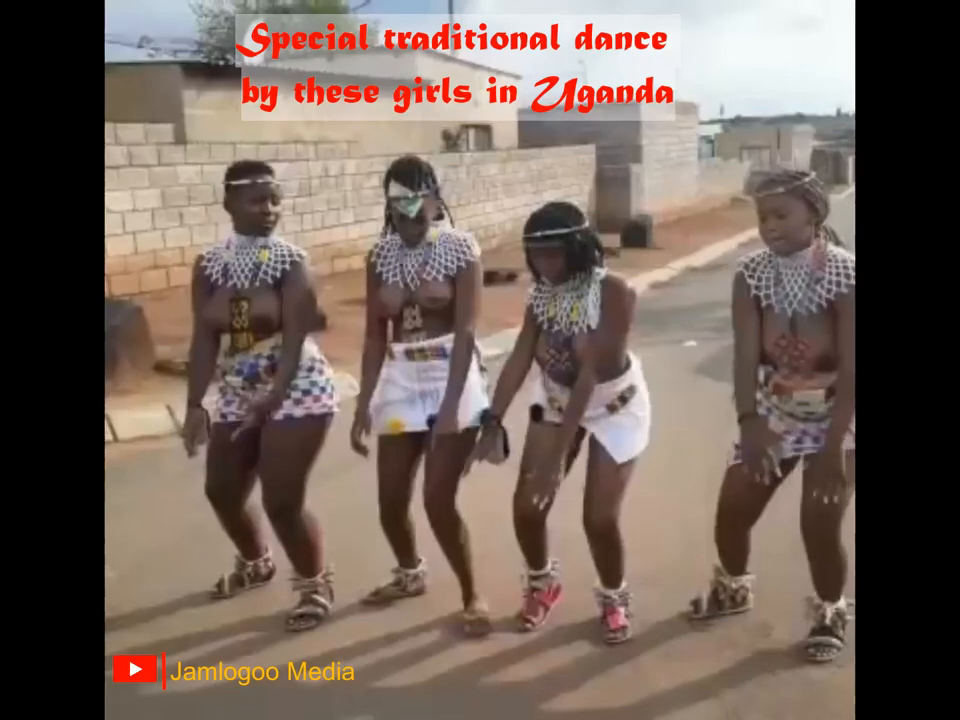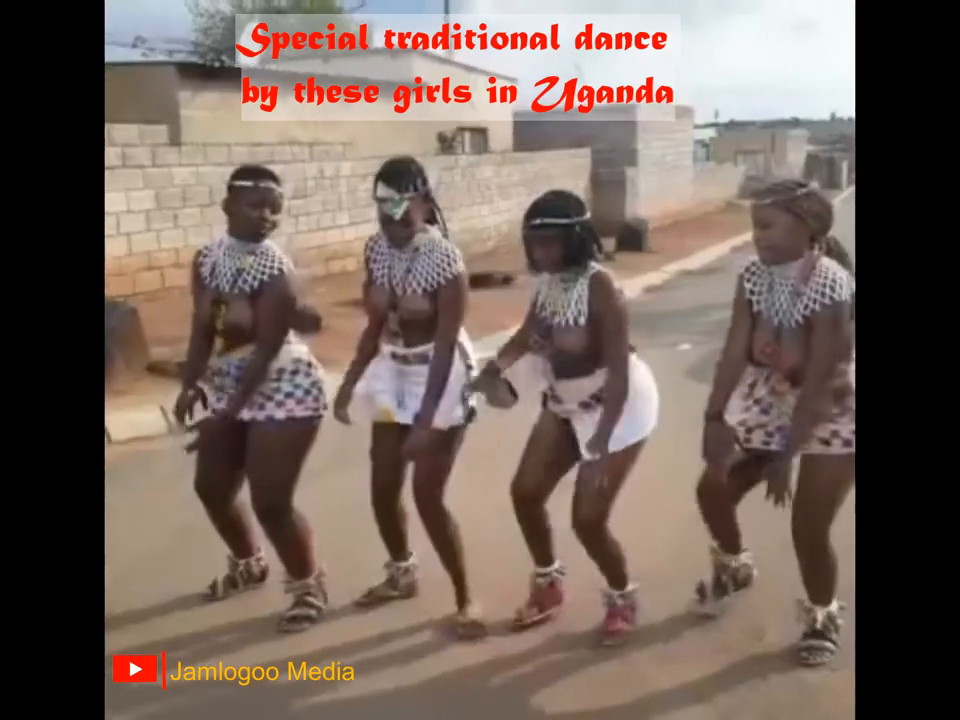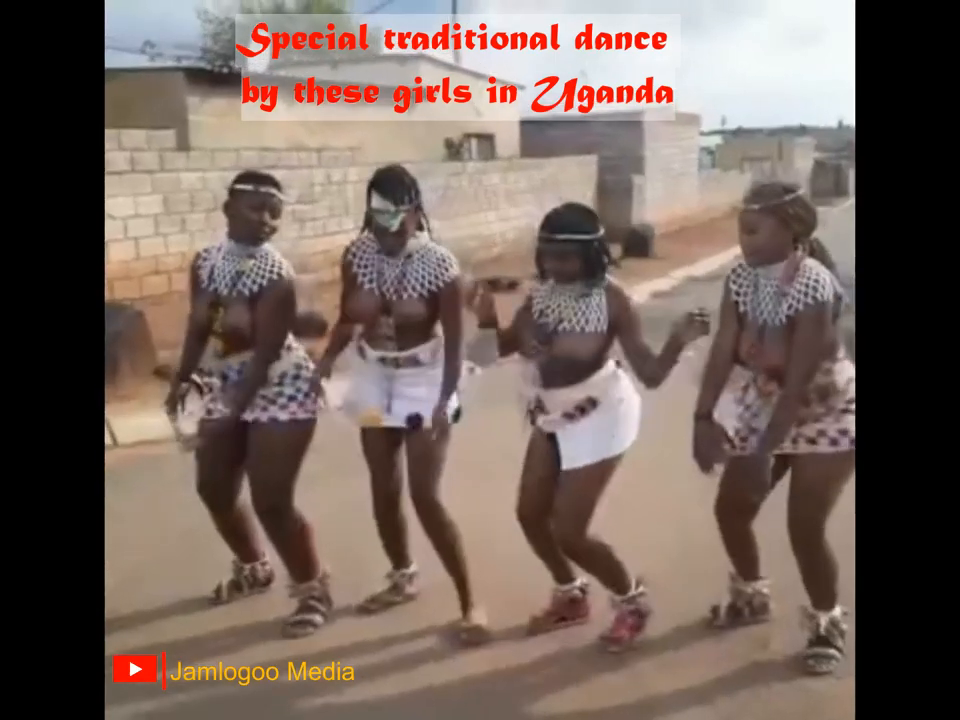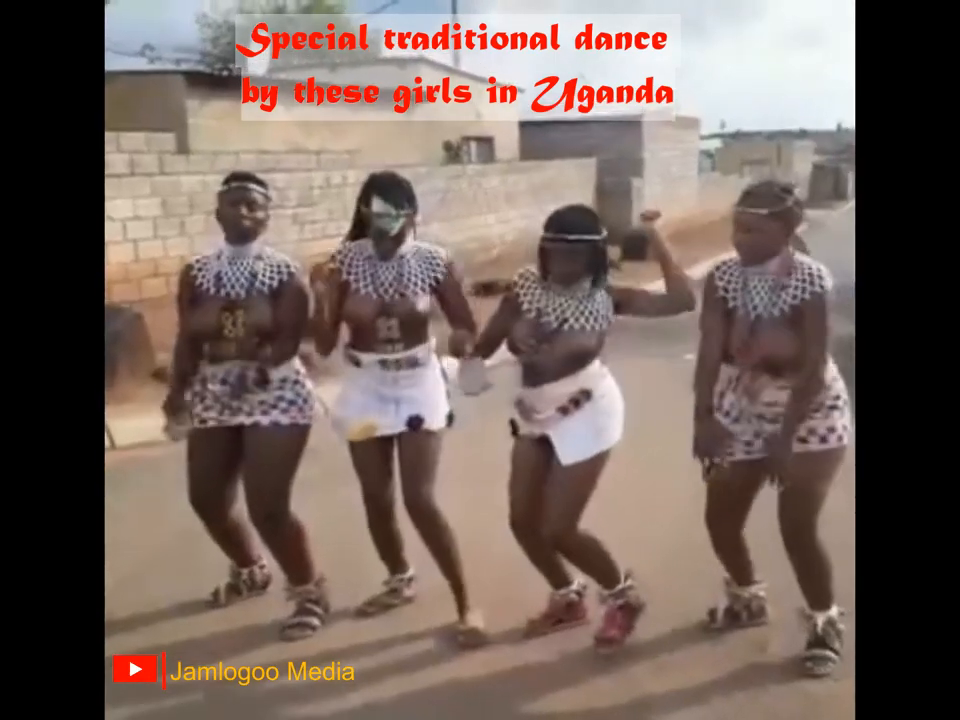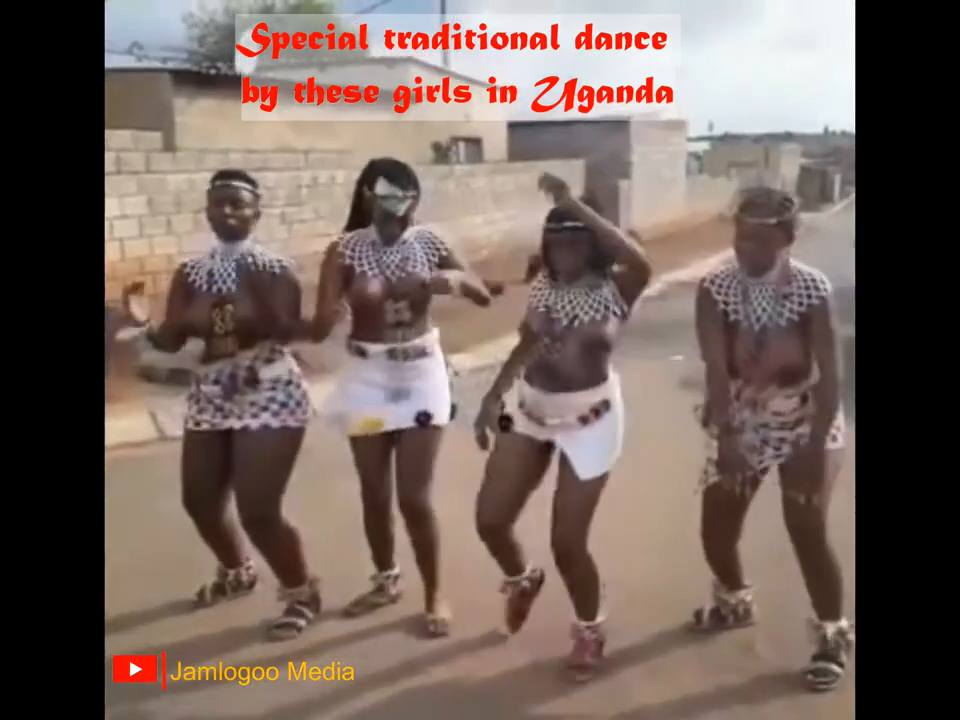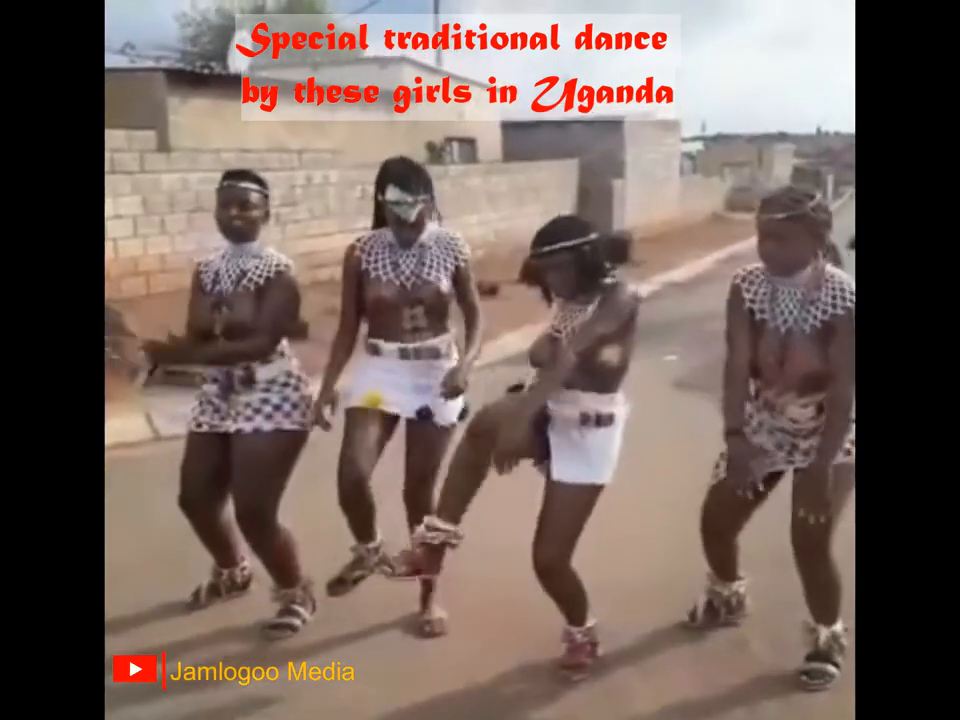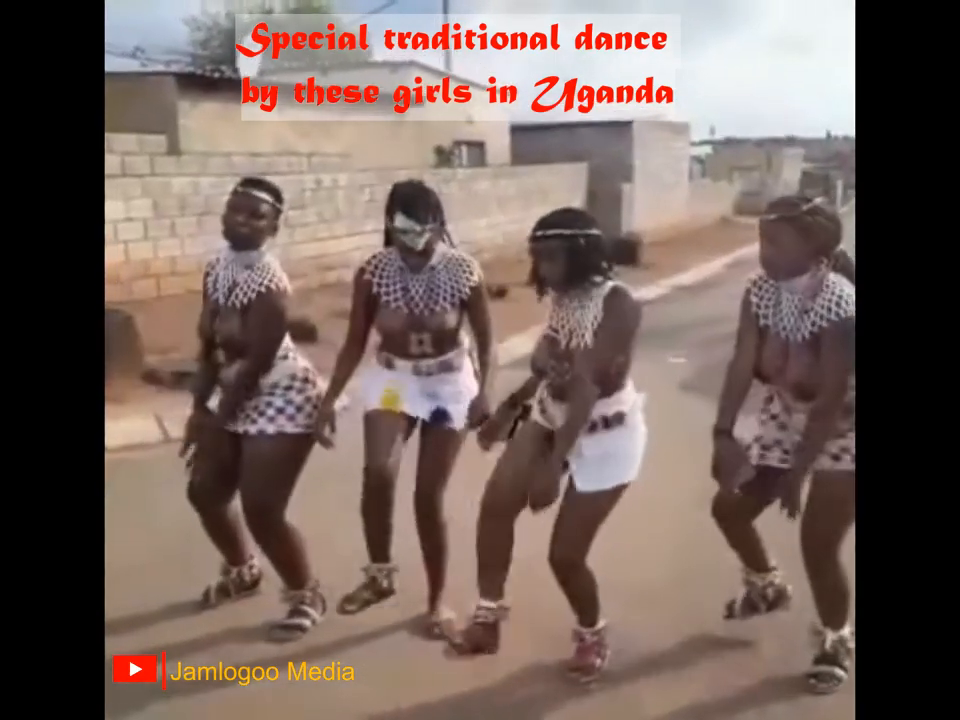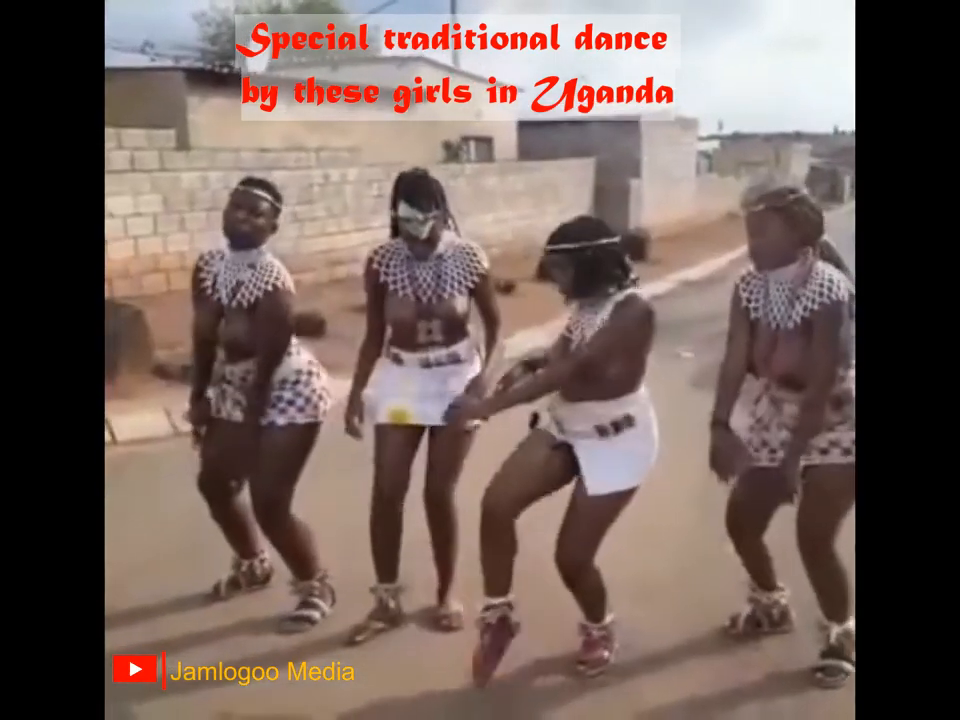
dt=0.3s
person 1, frame 1
left shoulder: (845, 272)
right shoulder: (751, 273)
left elbow: (850, 367)
right elbow: (746, 354)
left wrist: (833, 444)
right wrist: (749, 421)
left hip: (838, 414)
right hip: (774, 409)
left knee: (820, 526)
right knee: (731, 512)
left ankle: (831, 614)
right ankle: (733, 589)
person 1, frame 2
left shoulder: (831, 286)
right shoulder: (753, 276)
left elbow: (818, 381)
right elbow: (734, 352)
left wrist: (785, 456)
right wrist: (714, 418)
left hip: (834, 415)
right hip: (772, 403)
left knee: (808, 527)
right knee: (712, 490)
left ankle: (823, 617)
right ankle: (733, 569)
person 1, frame 3
left shoulder: (814, 287)
right shoulder: (741, 279)
left elbow: (799, 380)
right elbow: (722, 351)
left wrist: (765, 452)
right wrist: (703, 419)
left hip: (826, 415)
right hip: (765, 406)
left knee: (804, 528)
right knee: (730, 508)
left ankle: (827, 624)
right ankle: (751, 596)
person 1, frame 4
left shoulder: (810, 280)
right shoulder: (722, 277)
left elbow: (813, 370)
right elbow: (710, 350)
left wrist: (786, 441)
right wrist: (704, 415)
left hip: (810, 416)
right hip: (745, 413)
left knee: (797, 525)
right knee: (719, 517)
left ankle: (825, 623)
right ankle: (748, 599)
person 1, frame 5
left shoulder: (811, 288)
right shoulder: (714, 289)
left elbow: (828, 373)
right elbow: (716, 367)
left wrist: (816, 445)
right wrist: (727, 435)
left hip: (805, 420)
right hip: (741, 422)
left knee: (807, 528)
right knee: (715, 527)
left ankle: (834, 635)
right ankle: (734, 601)
person 1, frame 6
left shoulder: (842, 294)
right shoulder: (748, 285)
left elbow: (845, 387)
right elbow: (737, 363)
left wrist: (824, 463)
right wrist: (734, 435)
left hip: (828, 431)
right hip: (764, 424)
left knee: (809, 538)
right knee: (716, 522)
left ankle: (828, 638)
right ankle: (727, 597)
person 1, frame 7
left shoulder: (838, 302)
right shoulder: (760, 291)
left elbow: (832, 398)
right elbow: (742, 364)
left wrist: (799, 470)
right wrist: (723, 435)
left hip: (840, 434)
right hip: (785, 422)
left knee: (818, 544)
right knee: (728, 507)
left ankle: (836, 642)
right ankle: (767, 585)
person 1, frame 8
left shoulder: (828, 290)
right shoulder: (749, 287)
left elbow: (823, 382)
right elbow: (735, 360)
left wrist: (794, 457)
right wrist: (720, 428)
left hip: (833, 428)
right hip: (776, 421)
left knee: (814, 538)
right knee: (741, 522)
left ankle: (843, 635)
right ankle: (771, 606)
person 2, frame 1
left shoulder: (460, 248)
right shoulder: (381, 254)
left elbow: (465, 331)
right elbow: (375, 335)
left wrist: (451, 404)
right wrist: (363, 406)
left hip: (450, 380)
right hip: (398, 382)
left knee: (438, 502)
right knee: (390, 501)
left ankle: (471, 596)
right ankle: (410, 573)
person 2, frame 2
left shoulder: (445, 259)
right shoulder: (376, 250)
left elbow: (446, 344)
right elbow: (375, 324)
left wrist: (427, 419)
right wrist: (351, 382)
left hip: (439, 380)
right hip: (391, 376)
left knee: (428, 496)
right knee: (383, 487)
left ankle: (464, 598)
right ankle: (402, 572)
person 2, frame 3
left shoulder: (439, 264)
right shoulder: (357, 254)
left elbow: (454, 341)
right elbow: (348, 319)
left wrist: (443, 405)
right wrist: (326, 360)
left hip: (423, 382)
right hip: (373, 379)
left knee: (425, 496)
right knee: (383, 491)
left ankle: (469, 602)
right ankle: (403, 577)
person 2, frame 4
left shoulder: (431, 260)
right shoulder: (342, 262)
left elbow: (466, 325)
right elbow: (324, 344)
left wrist: (462, 334)
right wrist: (319, 297)
left hip: (418, 386)
right hip: (364, 387)
left knee: (420, 501)
right knee: (377, 500)
left ankle: (465, 603)
right ankle: (400, 581)
person 2, frame 5
left shoulder: (429, 244)
right shoulder: (346, 251)
left elbow: (483, 296)
right elbow: (318, 331)
left wrist: (456, 278)
right wrist: (327, 309)
left hip: (421, 375)
right hip: (367, 378)
left knee: (414, 497)
right knee: (374, 494)
left ankle: (434, 597)
right ankle: (386, 580)
person 2, frame 6
left shoulder: (452, 248)
right shoulder: (362, 252)
left elbow: (473, 317)
right elbow: (348, 327)
left wrist: (465, 365)
right wrist: (328, 382)
left hip: (433, 374)
right hip: (379, 371)
left knee: (420, 492)
right knee: (351, 477)
left ankle: (429, 596)
right ankle: (367, 550)
person 2, frame 7
left shoulder: (463, 270)
right shoulder: (373, 271)
left elbow: (485, 338)
right elbow: (355, 342)
left wrist: (483, 391)
right wrist: (328, 401)
left hip: (449, 385)
right hip: (393, 380)
left knee: (428, 496)
right knee: (379, 474)
left ankle: (437, 599)
right ankle: (379, 571)
person 2, frame 8
left shoulder: (469, 258)
right shoulder: (381, 262)
left elbow: (494, 324)
right elbow: (375, 334)
left wrist: (485, 375)
right wrist: (356, 390)
left hip: (456, 380)
right hip: (400, 379)
left knee: (438, 493)
right knee: (386, 491)
left ankle: (447, 593)
right ankle: (387, 603)
person 3, frame 1
left shoulder: (290, 261)
right shoulder: (209, 265)
left elbow: (295, 336)
right elbow: (204, 338)
left wrist: (275, 397)
right wrist: (194, 405)
left hip: (295, 390)
right hip: (237, 392)
left knee: (282, 501)
right knee: (221, 491)
left ankle: (315, 584)
right ankle: (254, 563)
person 3, frame 2
left shoulder: (275, 271)
right shoulder: (206, 258)
left elbow: (265, 350)
right elbow: (203, 326)
left wrist: (226, 415)
right wrist: (191, 385)
left hip: (282, 390)
right hip: (230, 387)
left knee: (270, 502)
right knee: (211, 488)
left ankle: (308, 586)
right ankle: (248, 564)
person 3, frame 3
left shoulder: (275, 275)
right shoulder: (205, 261)
left elbow: (266, 352)
right elbow: (198, 324)
left wrist: (231, 417)
right wrist: (182, 378)
left hip: (279, 393)
right hip: (225, 390)
left knee: (272, 502)
right knee: (213, 490)
left ankle: (313, 589)
right ankle: (252, 568)
person 3, frame 4
left shoulder: (283, 273)
right shoulder: (196, 273)
left elbow: (288, 347)
right elbow: (189, 340)
left wrist: (261, 350)
right wrist: (177, 387)
left hip: (275, 397)
right hip: (215, 399)
left knee: (268, 508)
right knee: (206, 499)
left ankle: (310, 592)
right ankle: (250, 571)
person 3, frame 5
left shoulder: (274, 269)
right shoulder: (191, 272)
left elbow: (285, 330)
right elbow: (170, 338)
left wrist: (259, 295)
right wrist: (140, 324)
left hip: (269, 398)
right hip: (210, 397)
left knee: (258, 511)
right knee: (198, 500)
left ankle: (302, 592)
right ankle: (237, 571)
person 3, frame 6
left shoulder: (276, 271)
right shoulder: (206, 270)
left elbow: (264, 343)
right elbow: (197, 338)
left wrist: (188, 353)
right wrist: (166, 351)
left hip: (271, 401)
right hip: (217, 398)
left knee: (253, 512)
right knee: (195, 499)
left ankle: (296, 593)
right ankle: (232, 571)
person 3, frame 7
left shoulder: (268, 285)
right shoulder: (215, 269)
left elbow: (256, 364)
right elbow: (210, 345)
left wrist: (215, 417)
right wrist: (201, 405)
left hip: (281, 402)
right hip: (236, 401)
left knee: (262, 512)
right knee: (204, 493)
left ankle: (306, 594)
right ankle: (242, 571)
person 3, frame 8
left shoulder: (273, 284)
right shoulder: (207, 267)
left elbow: (267, 364)
right elbow: (204, 338)
left wrist: (247, 431)
right wrist: (199, 397)
left hip: (285, 396)
right hip: (235, 393)
left knee: (269, 504)
right knee: (214, 486)
left ankle: (315, 586)
right ankle: (252, 564)
person 4, frame 1
left shoulder: (613, 291)
right shoulder: (542, 293)
left elbow: (592, 372)
right elbow: (519, 359)
left wrist: (558, 453)
right wrist: (492, 424)
left hip: (614, 408)
right hip: (556, 403)
left knee: (600, 519)
right knee: (526, 508)
left ankle: (614, 598)
right ankle: (542, 584)
person 4, frame 2
left shoulder: (598, 286)
right shoulder: (548, 280)
left elbow: (619, 366)
right elbow: (529, 335)
left wrist: (602, 437)
right wrist: (493, 368)
left hip: (612, 407)
right hip: (566, 401)
left knee: (587, 518)
right knee: (526, 491)
left ankle: (622, 598)
right ankle: (547, 583)
person 4, frame 3
left shoulder: (611, 299)
right shoulder: (541, 290)
left elbow: (650, 373)
right elbow: (508, 344)
left wrist: (679, 340)
right wrist: (487, 321)
left hip: (599, 417)
right hip: (553, 415)
left knee: (567, 532)
right knee: (530, 513)
left ankle: (632, 601)
right ankle: (571, 596)
person 4, frame 4
left shoulder: (607, 298)
right shoulder: (527, 284)
left elbow: (683, 300)
right elbow: (492, 335)
left wrist: (654, 239)
right wrist: (470, 353)
left hip: (585, 414)
right hip: (534, 413)
left knee: (558, 528)
right knee: (523, 522)
left ankle: (622, 594)
right ankle: (567, 599)
person 4, frame 5
left shoulder: (616, 289)
right shoulder: (544, 285)
left elbow: (640, 262)
left wrist: (575, 206)
right wrist: (492, 396)
left hip: (588, 422)
right hip: (531, 412)
left knee: (567, 542)
right knee: (490, 519)
left ankle: (590, 632)
right ankle: (524, 580)
person 4, frame 6
left shoulder: (619, 298)
right shoulder: (568, 302)
left elbow: (573, 356)
left wrist: (523, 415)
right wrist: (516, 418)
left hip: (588, 432)
right hip: (545, 411)
left knee: (550, 559)
right knee: (484, 426)
left ankle: (582, 634)
right ankle: (434, 540)
person 4, frame 7
left shoulder: (618, 304)
right shoulder: (559, 298)
left elbow: (588, 384)
left wrist: (554, 463)
right wrist: (511, 404)
left hip: (605, 435)
right hip: (551, 420)
left knee: (565, 555)
right knee: (497, 503)
left ankle: (592, 635)
right ankle: (486, 618)
person 4, frame 8
left shoulder: (633, 310)
right shoulder: (587, 304)
left elbow: (569, 369)
left wrist: (489, 405)
right wrist: (526, 368)
left hip: (617, 441)
right hip: (565, 426)
left knee: (572, 556)
right knee: (496, 505)
left ankle: (599, 631)
right ankle: (498, 619)
